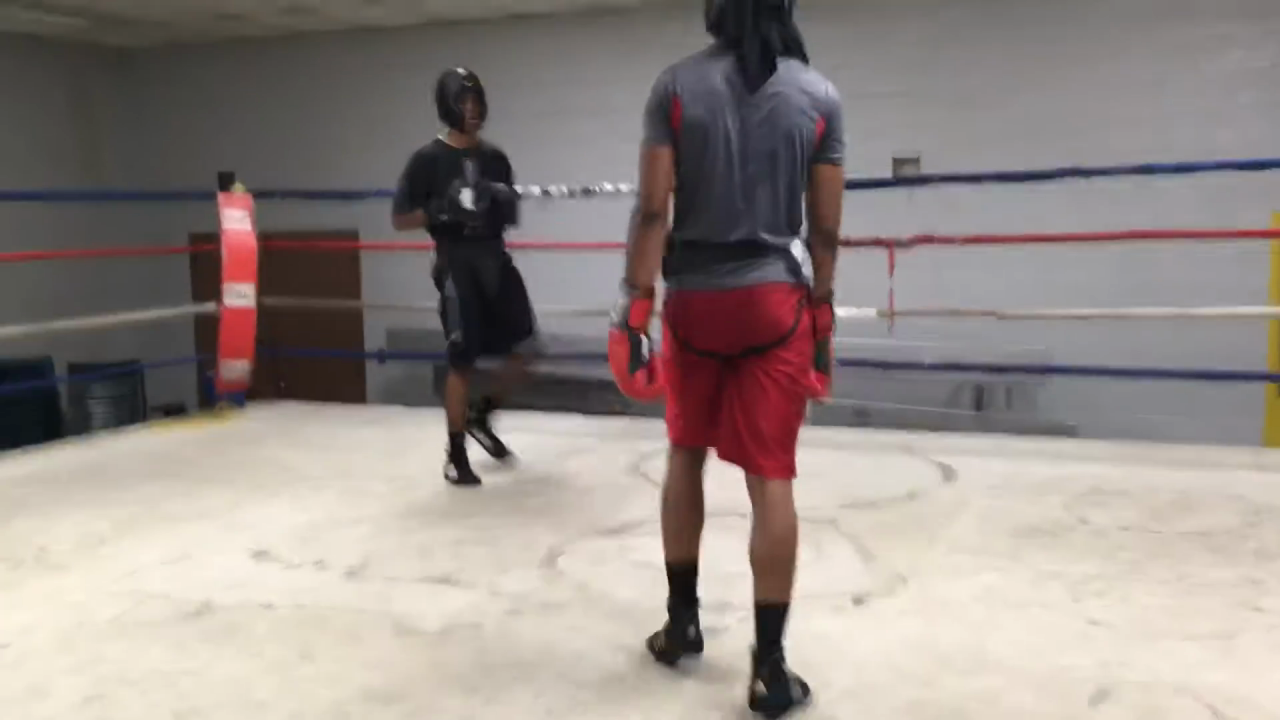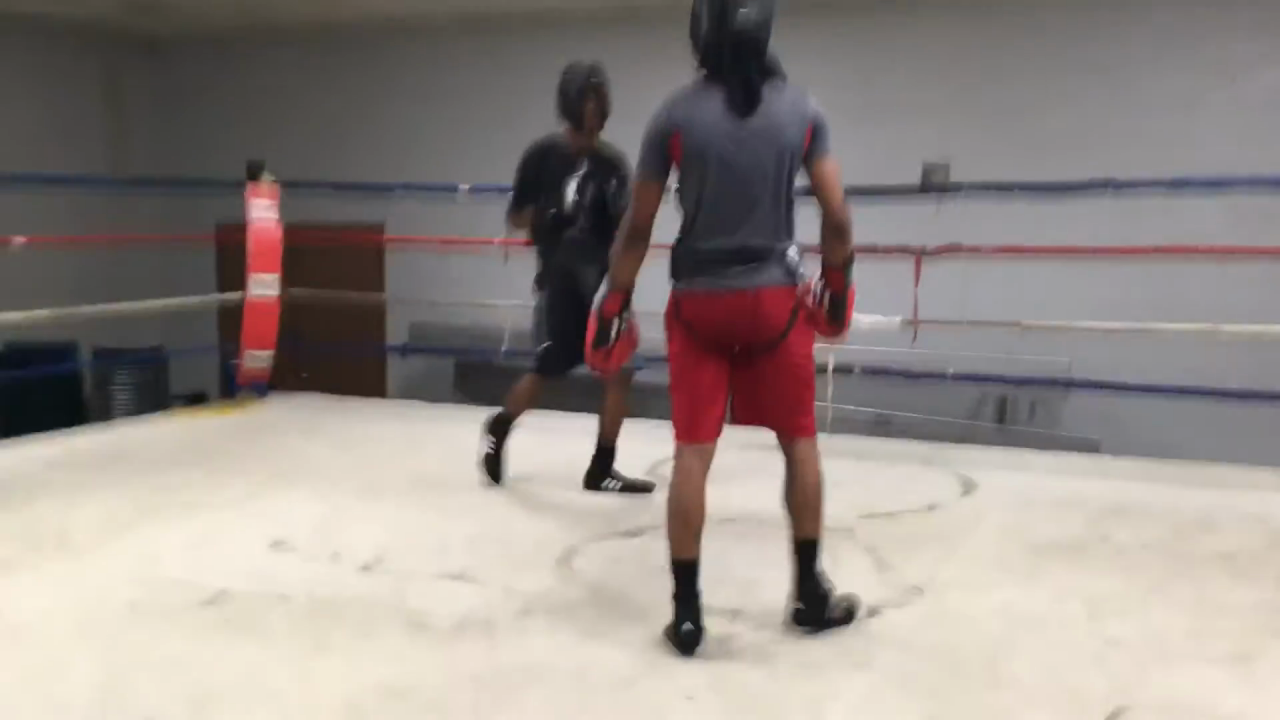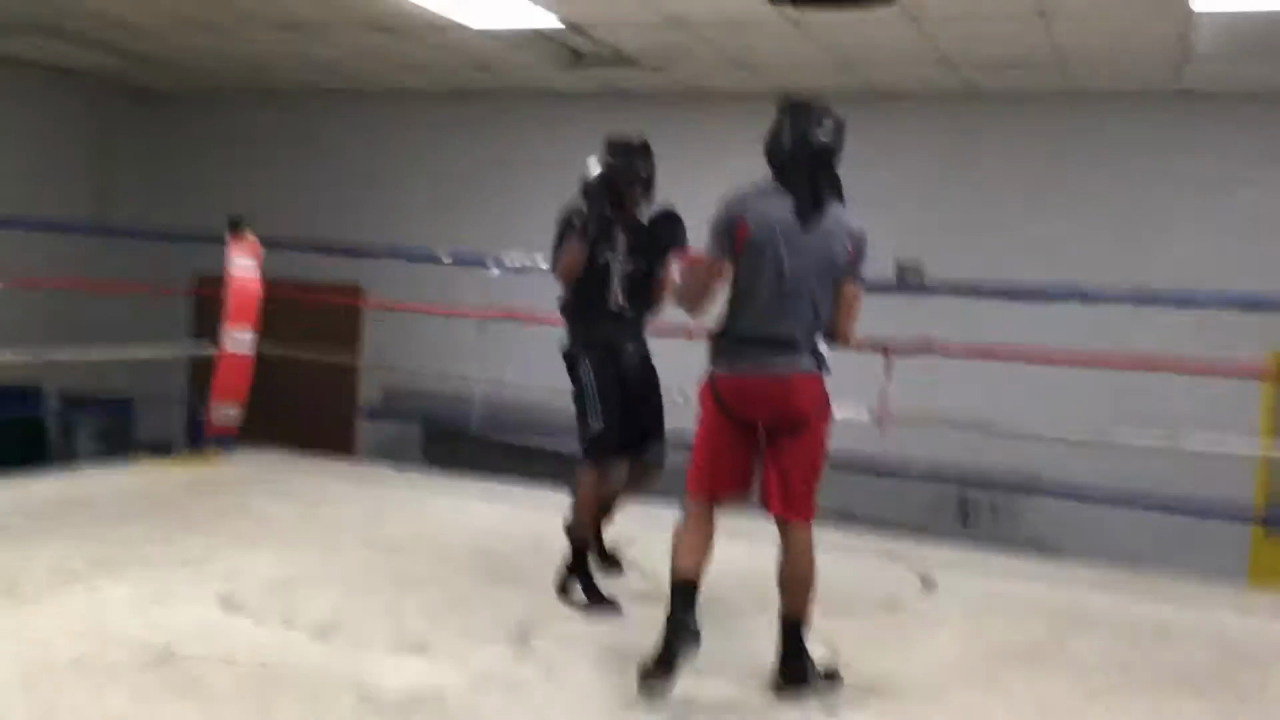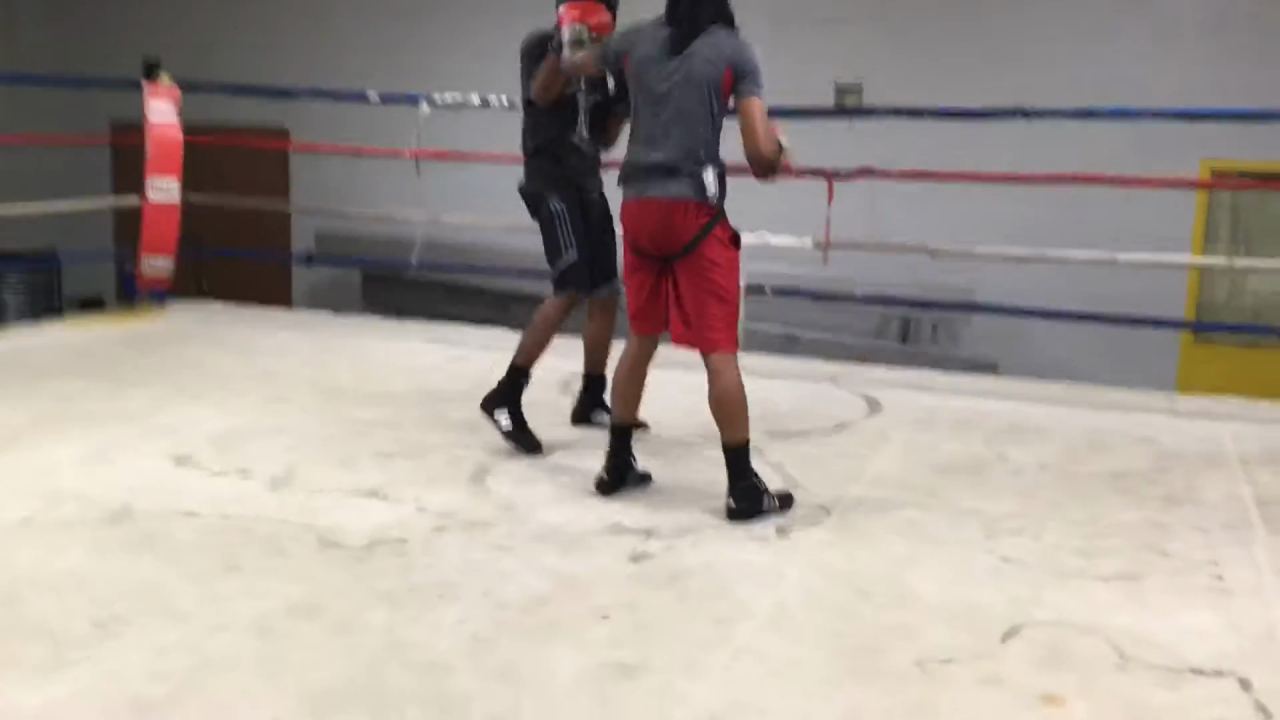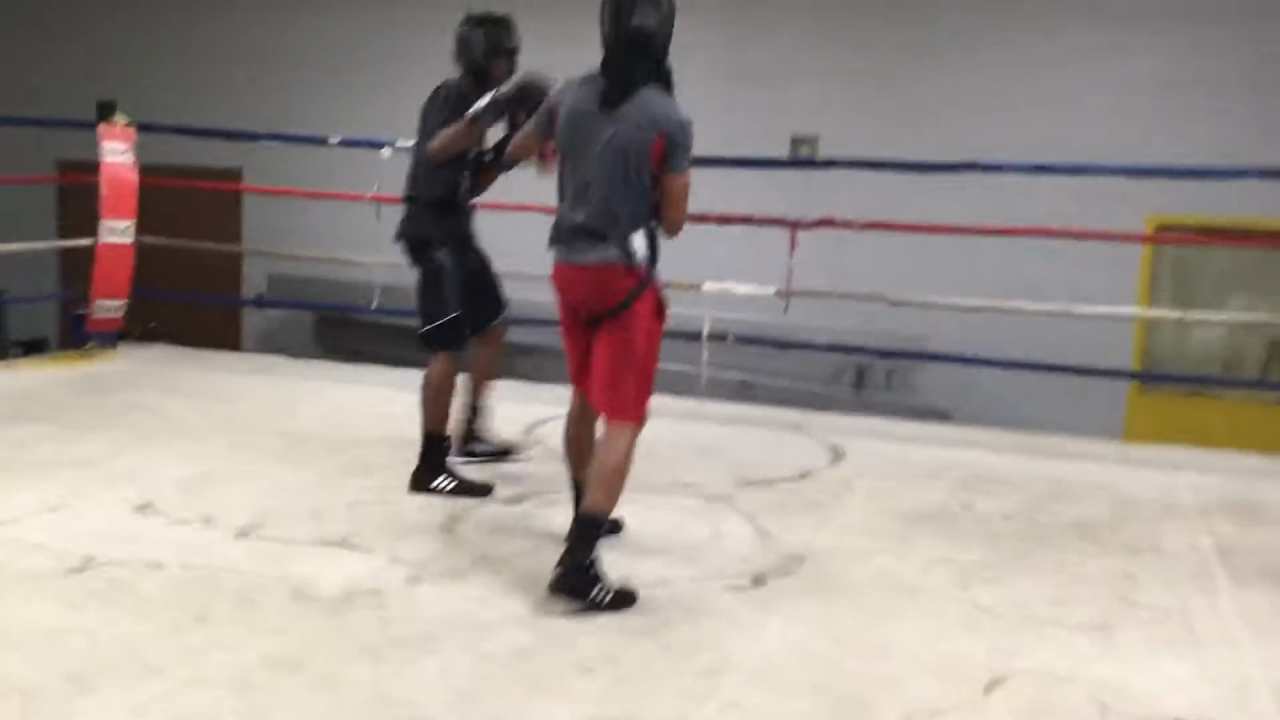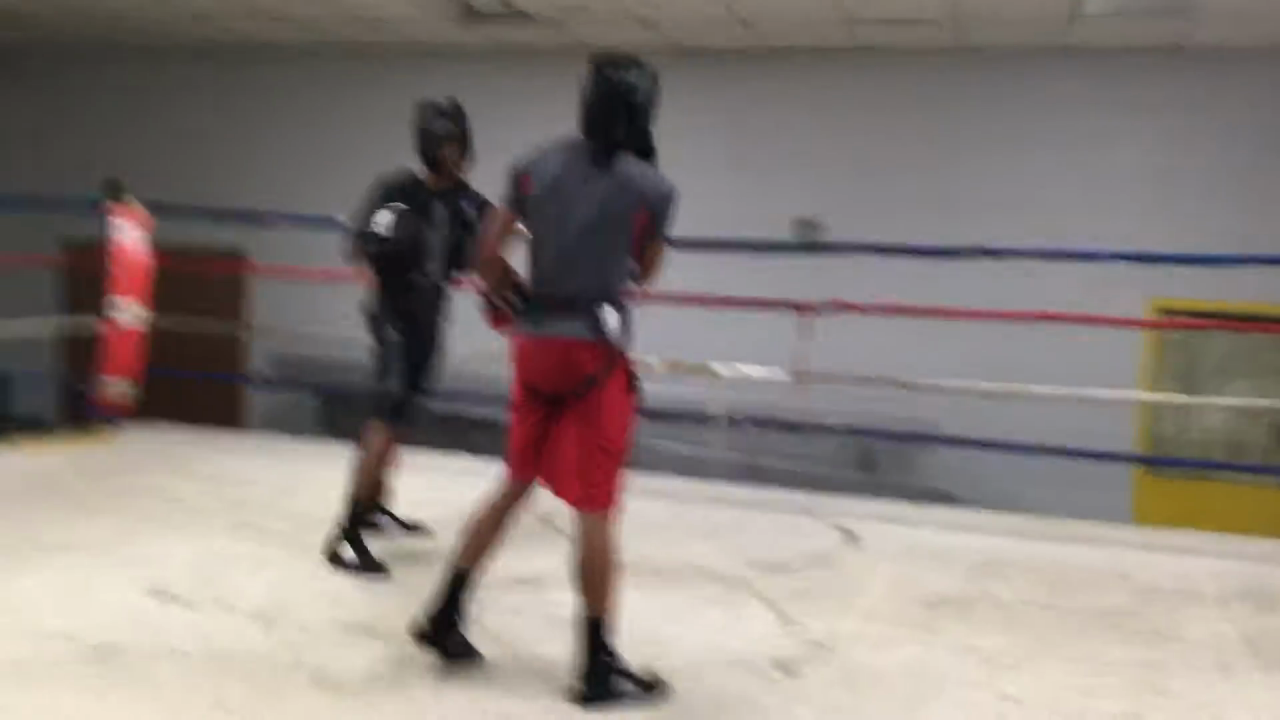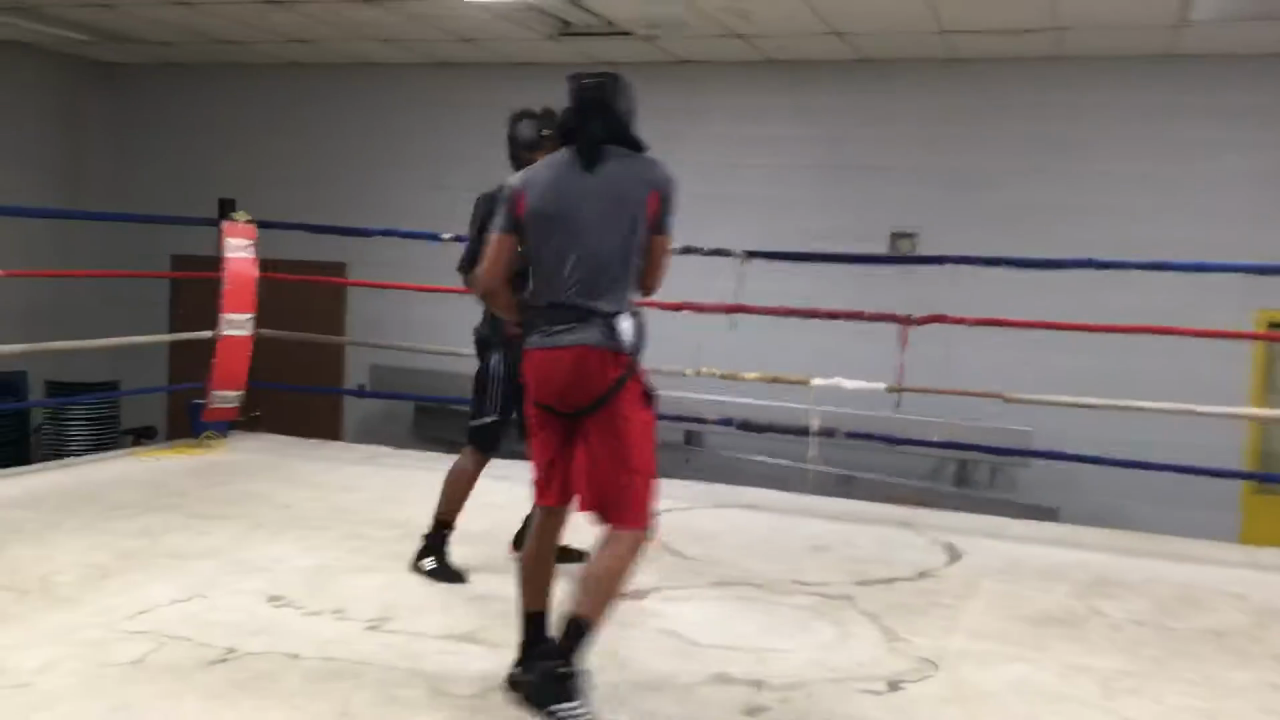
dt=0.5s
person 1, frame 1
left shoulder: (676, 86)
right shoulder: (819, 95)
left elbow: (652, 211)
right elbow: (825, 228)
left wrist: (635, 310)
right wrist: (821, 318)
left hip: (695, 302)
right hip: (775, 302)
left knee: (686, 456)
right knee: (770, 479)
left ankle: (682, 616)
person 1, frame 2
left shoulder: (675, 115)
right shoulder: (800, 111)
left elbow: (638, 226)
right elbow: (837, 218)
left wrist: (613, 303)
right wrist: (836, 285)
left hip: (698, 303)
right hip: (773, 299)
left knee: (692, 455)
right knee: (798, 443)
left ankle: (686, 610)
right ankle: (808, 591)
person 1, frame 3
left shoulder: (741, 209)
right shoulder: (849, 231)
left elbow: (696, 299)
right elbow: (841, 331)
left wrist: (681, 280)
left hip: (734, 379)
right hip: (800, 385)
left knee: (700, 504)
right knee: (796, 525)
left ankle: (681, 622)
right ankle: (792, 658)
person 1, frame 4
left shoulder: (635, 42)
right shoulder: (732, 53)
left elbow: (576, 65)
right elbow: (760, 150)
right wrist: (777, 152)
left hip: (638, 207)
right hip: (692, 210)
left knee: (641, 338)
right knee: (719, 350)
left ankle: (618, 464)
right ankle: (743, 487)
person 1, frame 5
left shoulder: (570, 96)
right shoulder: (669, 119)
left elbow: (518, 150)
right elbow: (672, 222)
left wrist: (549, 149)
left hip: (571, 267)
right hip: (623, 274)
left knee: (586, 399)
right knee: (623, 420)
left ankle: (586, 519)
right ankle: (577, 563)
person 1, frame 6
left shoulder: (536, 165)
right shoulder: (651, 187)
left elbow: (487, 258)
left wrist: (507, 300)
left hip: (534, 345)
right hip: (593, 352)
left knee: (516, 484)
right knee: (595, 509)
left ankle: (444, 619)
right ankle: (597, 666)
person 1, frame 7
left shoulder: (529, 183)
right shoulder: (652, 178)
left elbow: (489, 284)
right elbow: (649, 281)
left hip: (543, 358)
right hip: (604, 360)
left knee: (550, 508)
right knee: (627, 525)
left ankle: (534, 654)
person 2, frame 1
left shoulder: (495, 158)
right shoulder: (428, 159)
right elbow: (401, 219)
left wrist: (508, 206)
right wrist: (445, 211)
left hip: (496, 260)
right hip: (457, 263)
left knee: (524, 348)
right knee: (462, 359)
left ankle: (480, 415)
right ankle: (456, 455)
person 2, frame 2
left shoulder: (613, 163)
right shoulder: (543, 155)
right elbow: (516, 220)
left wrist: (621, 211)
right wrist: (553, 206)
left hip: (603, 270)
right hip: (560, 270)
left knee: (620, 370)
right knee: (548, 368)
left ankle: (602, 468)
right ankle: (499, 431)
person 2, frame 3
left shoulder: (647, 232)
right shoulder: (581, 218)
left elbow: (655, 300)
right elbow: (565, 274)
left wrist: (669, 254)
right wrist: (587, 212)
left hip: (633, 348)
right hip: (591, 346)
left knee: (648, 457)
right knee: (600, 455)
left ankle: (590, 526)
right ankle: (575, 572)
person 2, frame 4
right shoulder: (542, 45)
right elbow: (544, 95)
left wrist: (626, 94)
right wrist: (563, 38)
left hip: (588, 184)
right hip: (551, 183)
left knee: (606, 296)
right knee: (571, 290)
left ankle: (590, 401)
right ankle: (505, 395)
person 2, frame 5
left shoulder: (471, 103)
right shoulder: (452, 95)
right elbow: (437, 150)
left wrist: (511, 143)
left hip: (453, 230)
right hip: (434, 231)
left knee: (490, 327)
right knee: (448, 347)
left ankle: (470, 434)
right ankle: (430, 465)
person 2, frame 6
left shoulder: (464, 197)
right shoulder: (394, 190)
left elbow: (462, 261)
right elbow: (358, 254)
left wrist: (477, 233)
right wrist: (376, 241)
left hip: (428, 314)
right hip: (396, 312)
left knee: (396, 413)
right knee: (388, 418)
left ankle: (370, 506)
right ankle: (348, 534)
person 2, frame 7
right shoulder: (498, 204)
right elbow: (473, 279)
right wrist: (510, 267)
right hip: (506, 338)
right knee: (481, 447)
left ankle: (535, 532)
right ankle: (433, 546)
